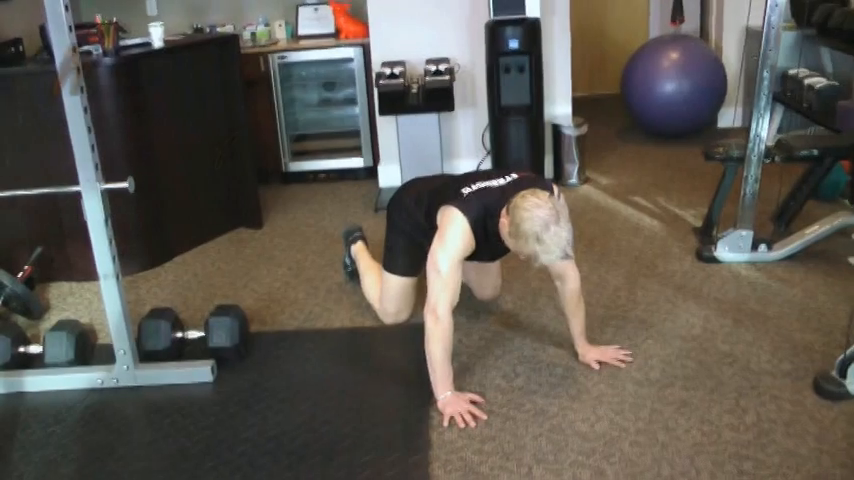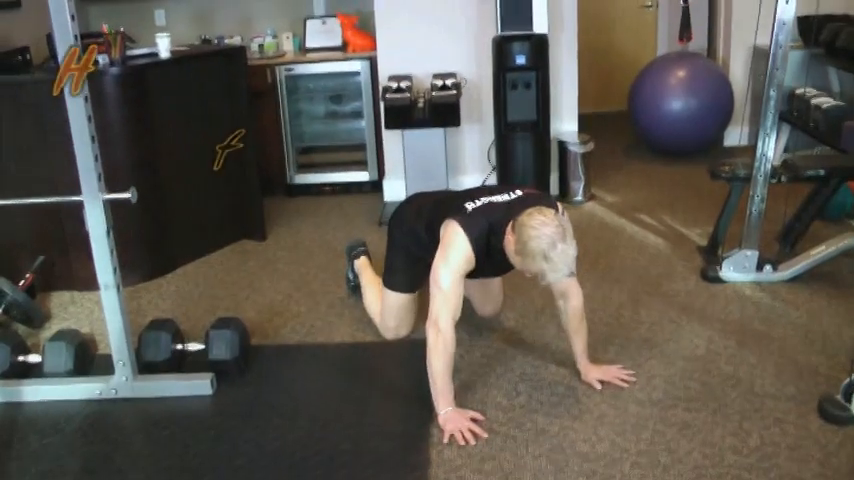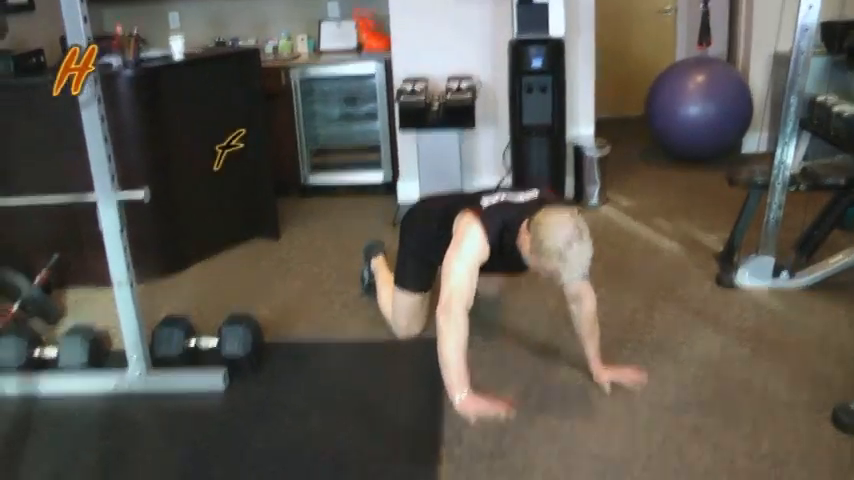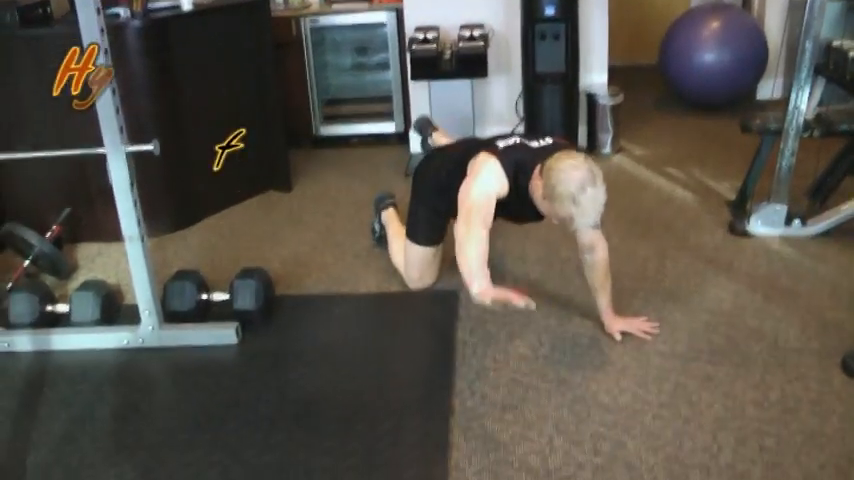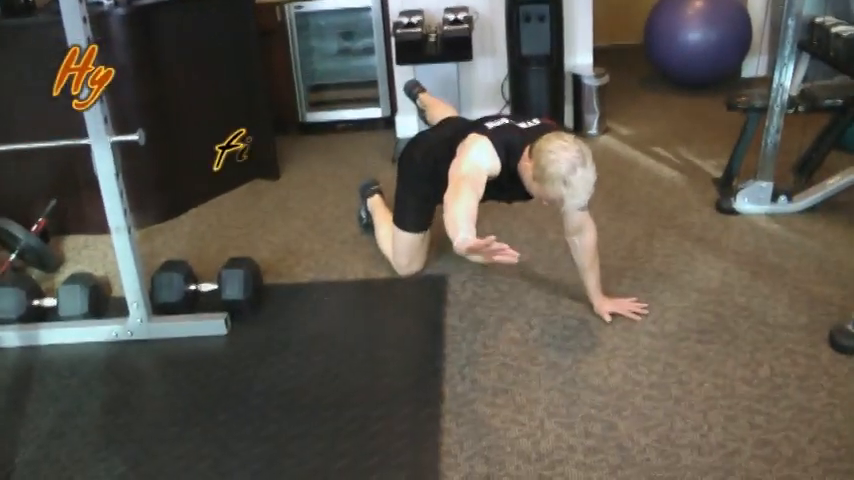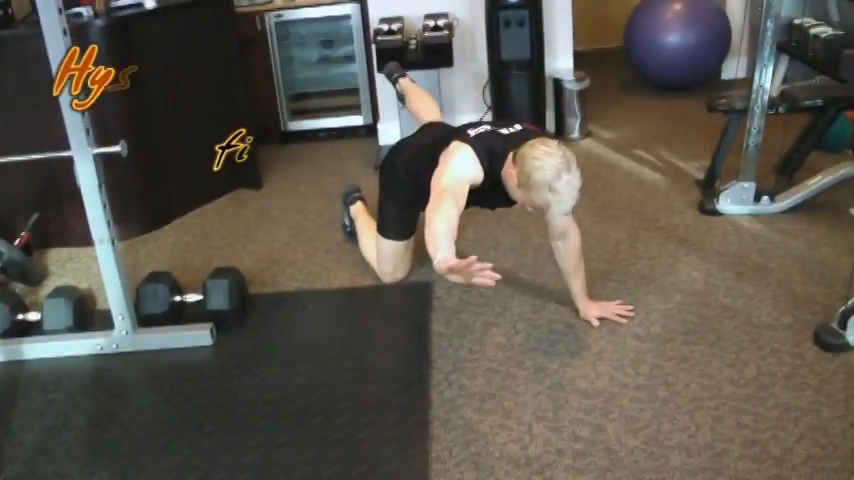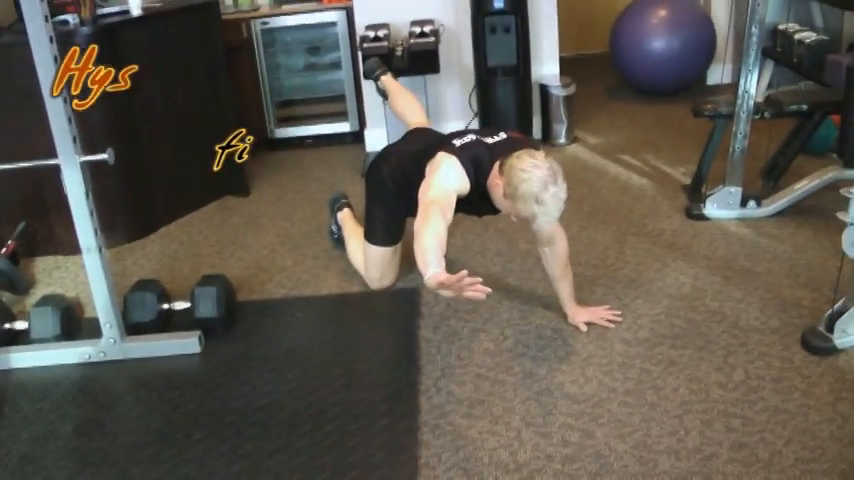
dt=0.2s
person 1, frame 1
left shoulder: (549, 200)
right shoulder: (459, 225)
left elbow: (566, 275)
right elbow: (438, 311)
left wrist: (583, 345)
right wrist: (445, 394)
left hip: (463, 204)
right hip: (412, 212)
left knee: (488, 294)
right knee: (394, 314)
right ankle: (357, 245)
person 1, frame 2
left shoulder: (553, 218)
right shoulder: (462, 240)
left elbow: (569, 293)
right elbow: (440, 326)
left wrist: (584, 364)
right wrist: (446, 410)
right hip: (412, 228)
left knee: (489, 310)
right knee: (395, 329)
right ankle: (360, 261)
person 1, frame 3
left shoulder: (565, 221)
right shoulder: (476, 234)
left elbow: (581, 297)
right elbow: (451, 311)
left wrist: (597, 366)
right wrist: (461, 395)
right hip: (424, 231)
right knee: (406, 328)
right ankle: (376, 261)
person 1, frame 4
left shoulder: (574, 175)
right shoulder: (492, 174)
left elbow: (592, 247)
right elbow: (471, 225)
left wrist: (609, 316)
right wrist: (480, 287)
left hip: (463, 165)
right hip: (436, 183)
right knee: (419, 279)
left ankle: (433, 137)
right ankle: (387, 213)
person 1, frame 5
left shoulder: (562, 155)
right shoulder: (483, 153)
left elbow: (579, 229)
right elbow: (461, 193)
left wrist: (598, 298)
right wrist: (464, 240)
right hip: (422, 164)
right knee: (407, 267)
left ankle: (420, 96)
right ankle: (373, 199)
person 1, frame 6
left shoulder: (545, 158)
right shoulder: (465, 161)
left elbow: (564, 233)
right elbow: (443, 204)
left wrist: (583, 301)
right wrist: (444, 258)
right hip: (404, 172)
left knee: (434, 124)
right knee: (391, 274)
left ankle: (401, 81)
right ankle: (356, 207)
person 1, frame 7
left shoulder: (532, 164)
right shoulder: (451, 172)
left elbow: (551, 239)
right elbow: (431, 219)
left wrist: (572, 307)
right wrist: (434, 275)
left hip: (424, 147)
right hip: (391, 178)
left knee: (420, 129)
right knee: (379, 280)
left ankle: (383, 77)
right ankle: (343, 213)
